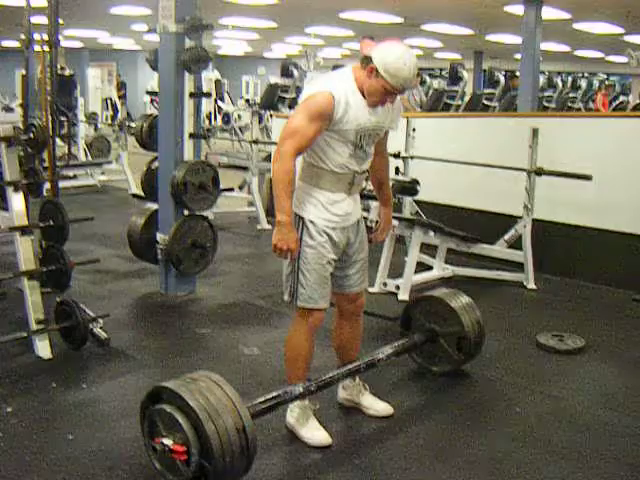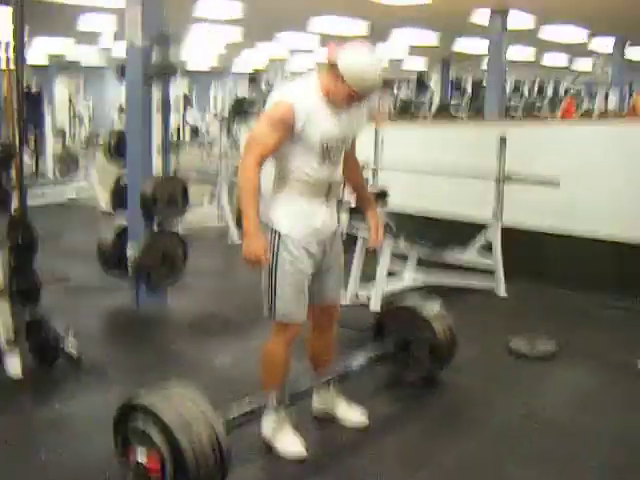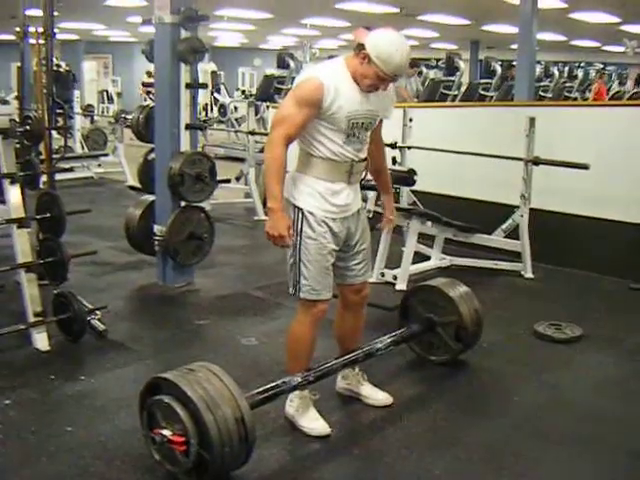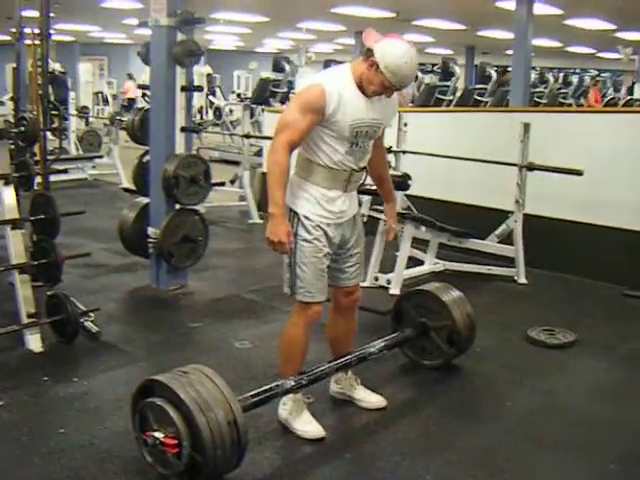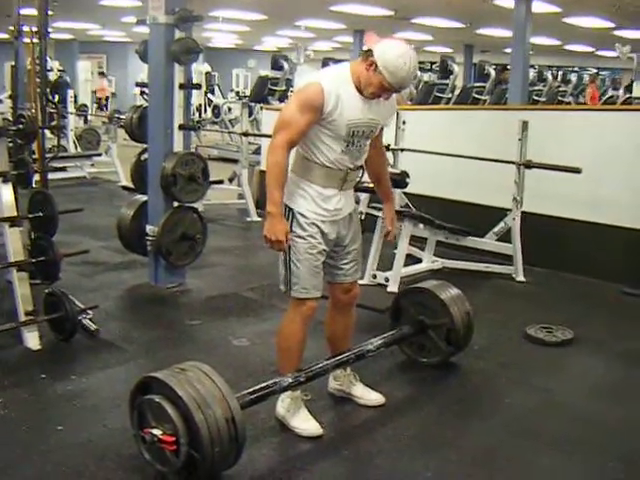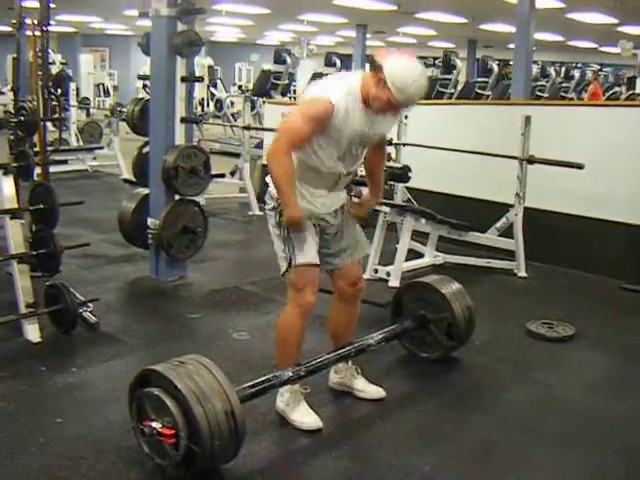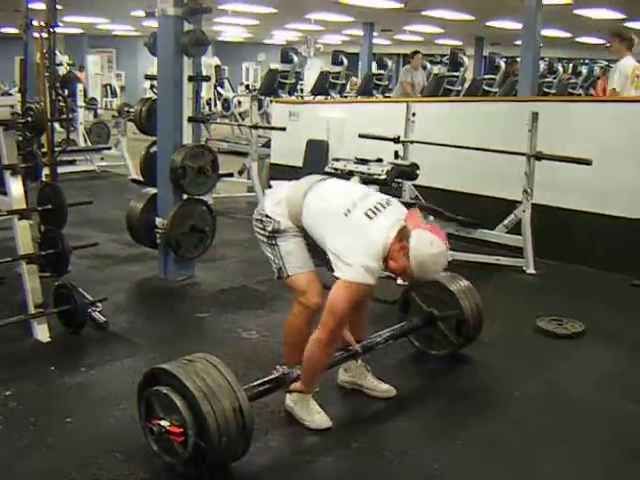
dt=0.7s
person 1, frame 1
left shoulder: (386, 102)
right shoulder: (327, 95)
right elbow: (285, 154)
left wrist: (386, 204)
right wrist: (282, 222)
left hip: (350, 214)
right hip: (313, 214)
left knee: (353, 304)
right knee: (311, 314)
left ankle: (351, 386)
right ankle: (298, 408)
person 1, frame 2
left shoulder: (352, 109)
right shoulder: (290, 103)
right elbow: (250, 162)
left wrist: (370, 207)
right wrist: (251, 230)
left hip: (327, 224)
right hip: (291, 226)
left knee: (327, 314)
right knee: (288, 325)
left ankle: (325, 395)
right ankle: (273, 417)
person 1, frame 3
left shoulder: (381, 92)
right shoulder: (319, 82)
right elbow: (277, 141)
left wrist: (387, 194)
right wrist: (276, 208)
left hip: (352, 204)
right hip: (313, 206)
left knee: (356, 294)
right knee: (314, 305)
left ankle: (350, 376)
right ankle: (298, 398)
person 1, frame 4
left shoulder: (385, 100)
right shoulder: (322, 90)
right elbow: (280, 147)
left wrist: (390, 201)
right wrist: (276, 214)
left hip: (348, 210)
right hip: (310, 211)
left knee: (348, 299)
right knee: (308, 308)
left ankle: (343, 379)
right ankle: (290, 401)
person 1, frame 5
left shoulder: (384, 101)
right shoulder: (321, 89)
right elbow: (279, 145)
left wrist: (388, 200)
right wrist: (273, 213)
left hip: (344, 208)
right hip: (306, 208)
left knee: (346, 295)
right knee: (304, 304)
left ankle: (341, 376)
right ankle: (288, 398)
person 1, frame 6
left shoulder: (386, 106)
right shoulder: (329, 100)
right elbow: (279, 149)
left wrist: (375, 193)
right wrist: (291, 206)
left hip: (335, 202)
right hip: (296, 202)
left knee: (351, 286)
right knee: (304, 295)
left ankle: (343, 370)
right ankle: (289, 392)
person 1, frame 7
left shoulder: (405, 220)
right shoulder: (364, 263)
right elbow: (325, 334)
right wrist: (304, 388)
right hip: (277, 213)
left knee: (360, 290)
right knee: (310, 299)
left ankle: (353, 368)
right ankle: (297, 394)
